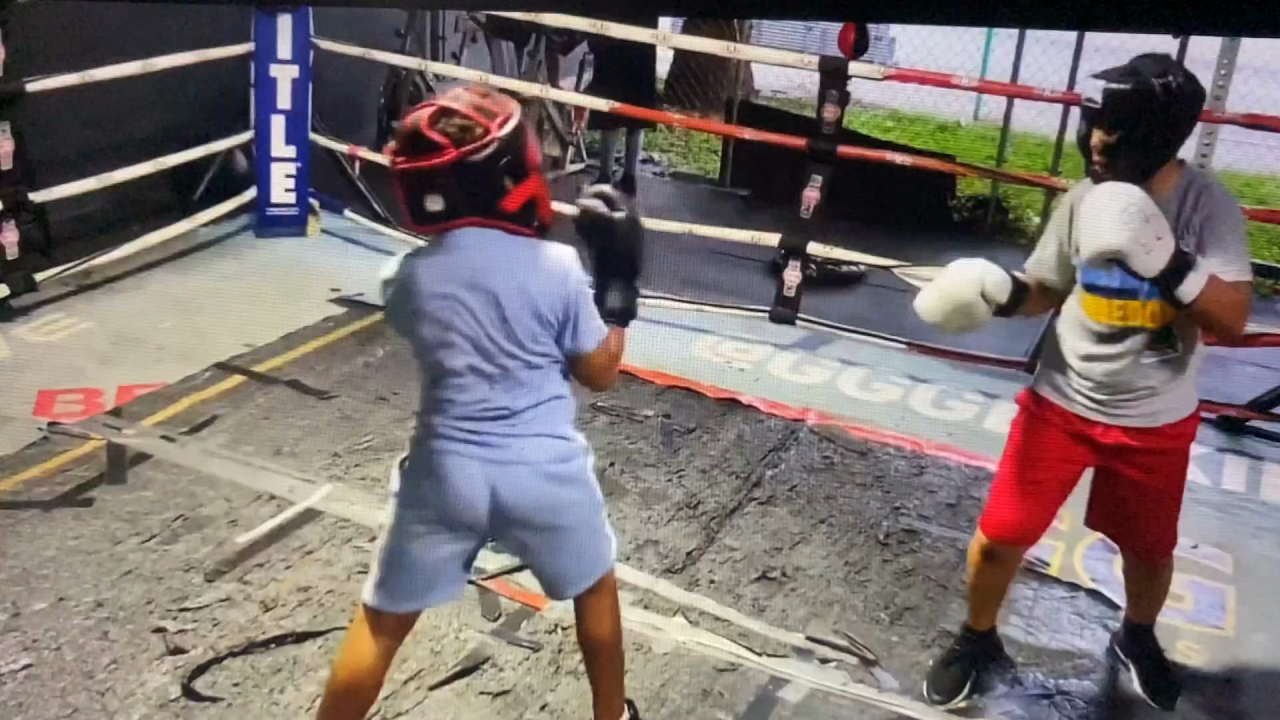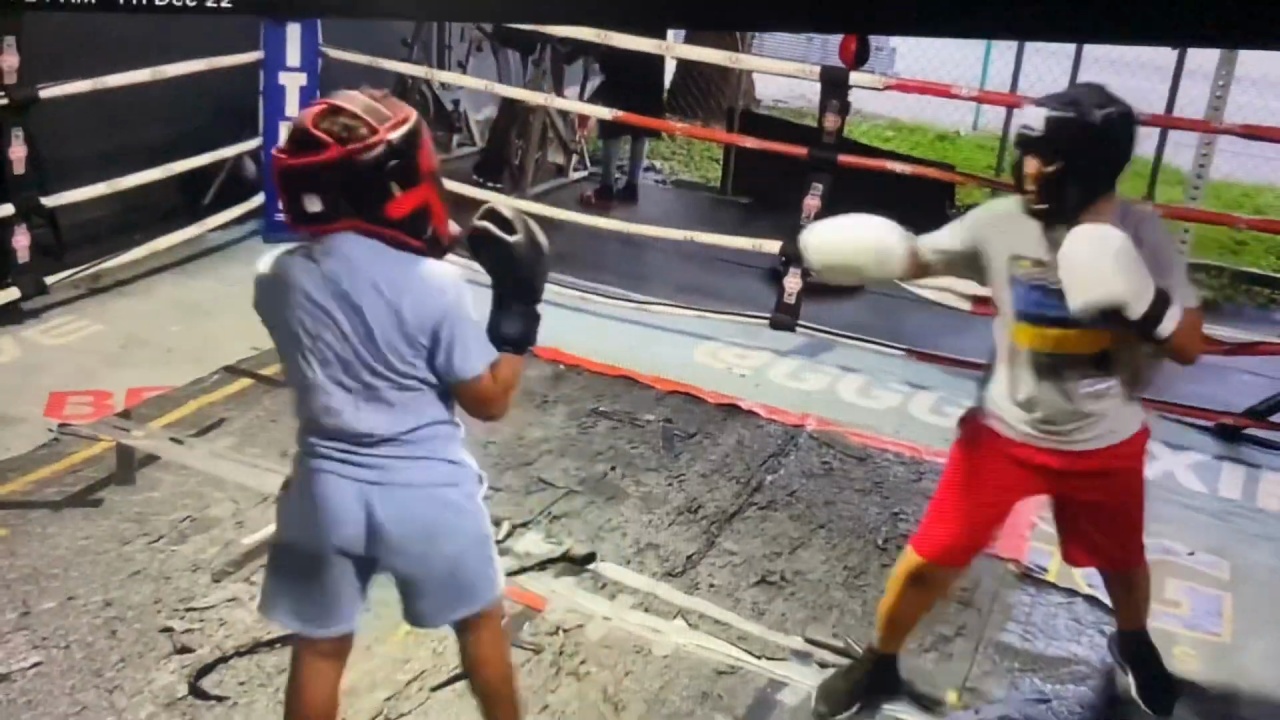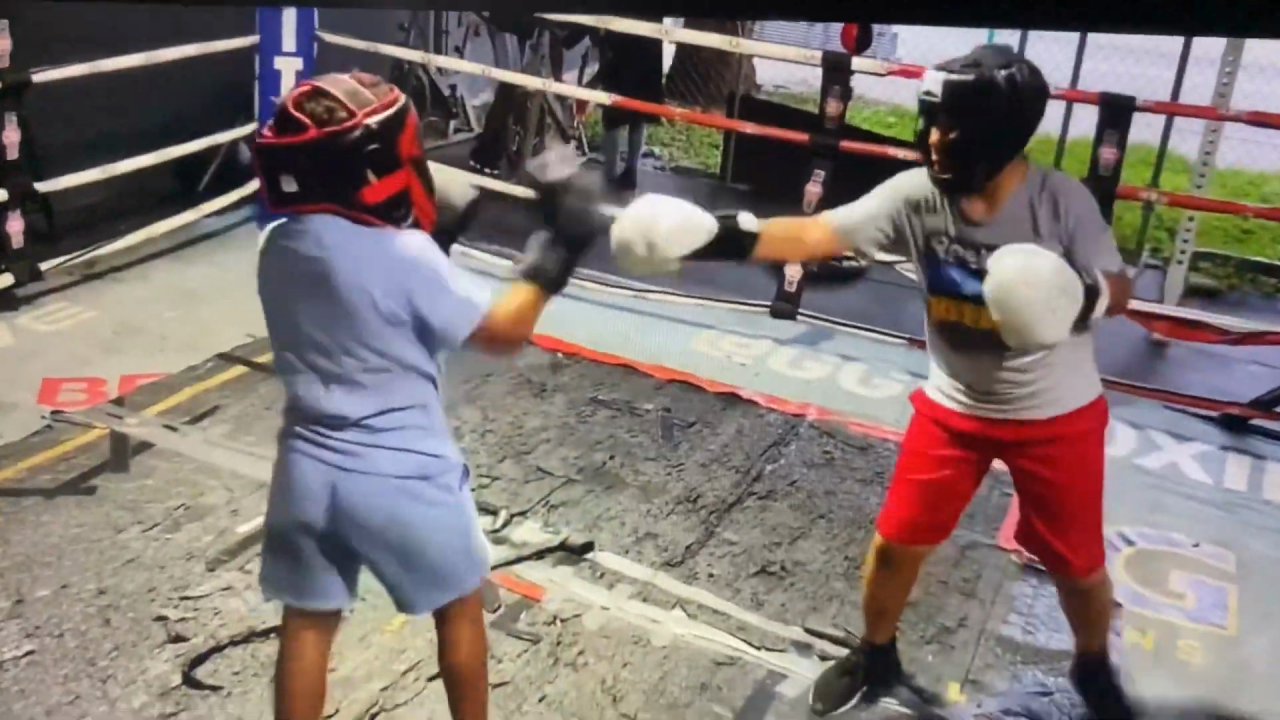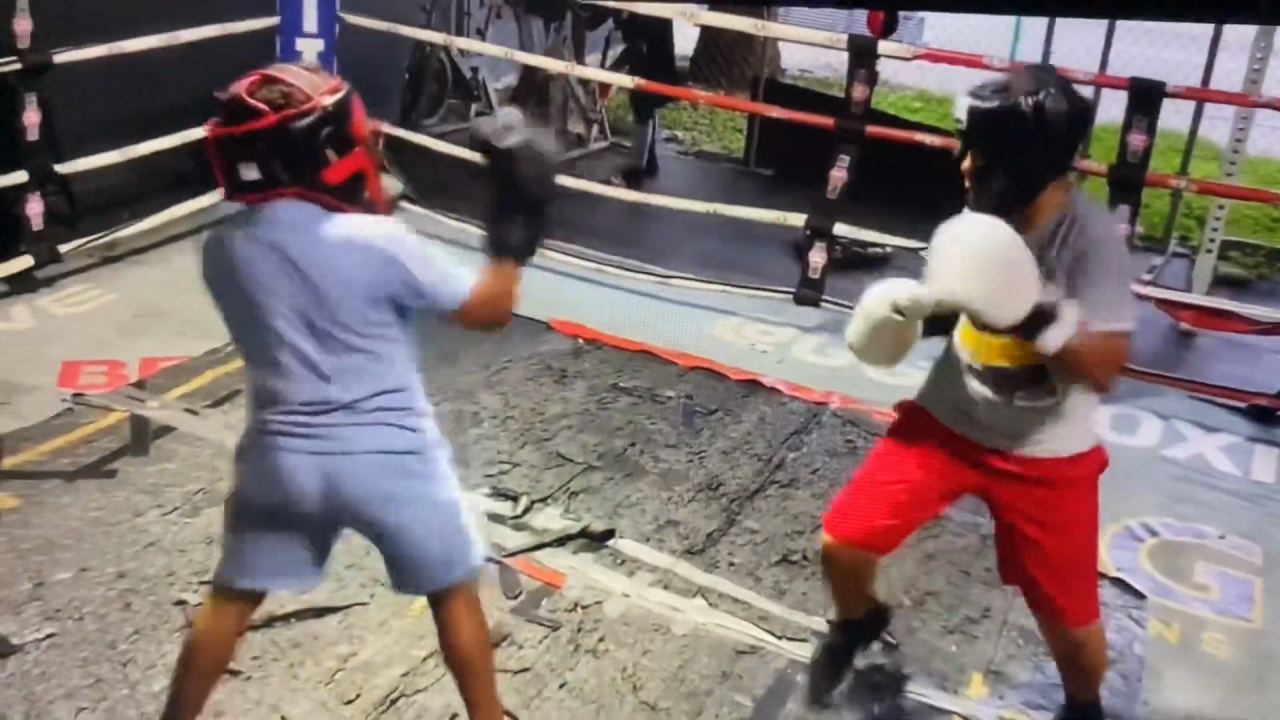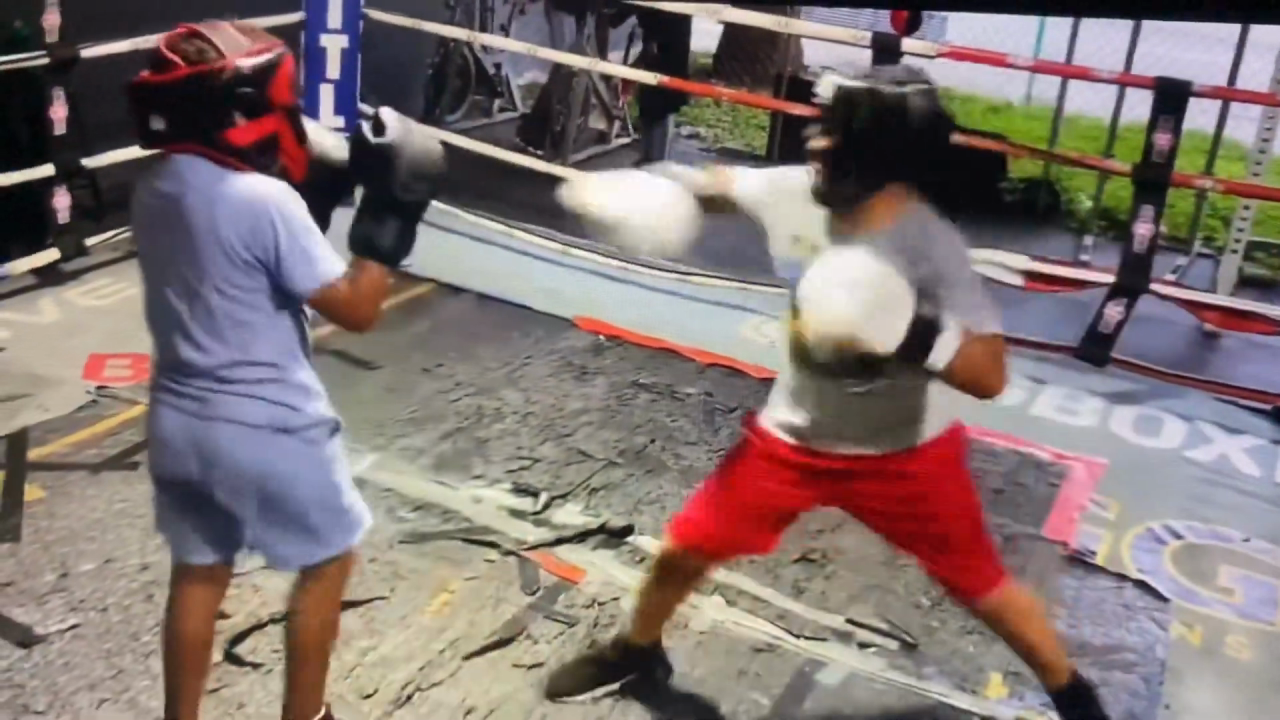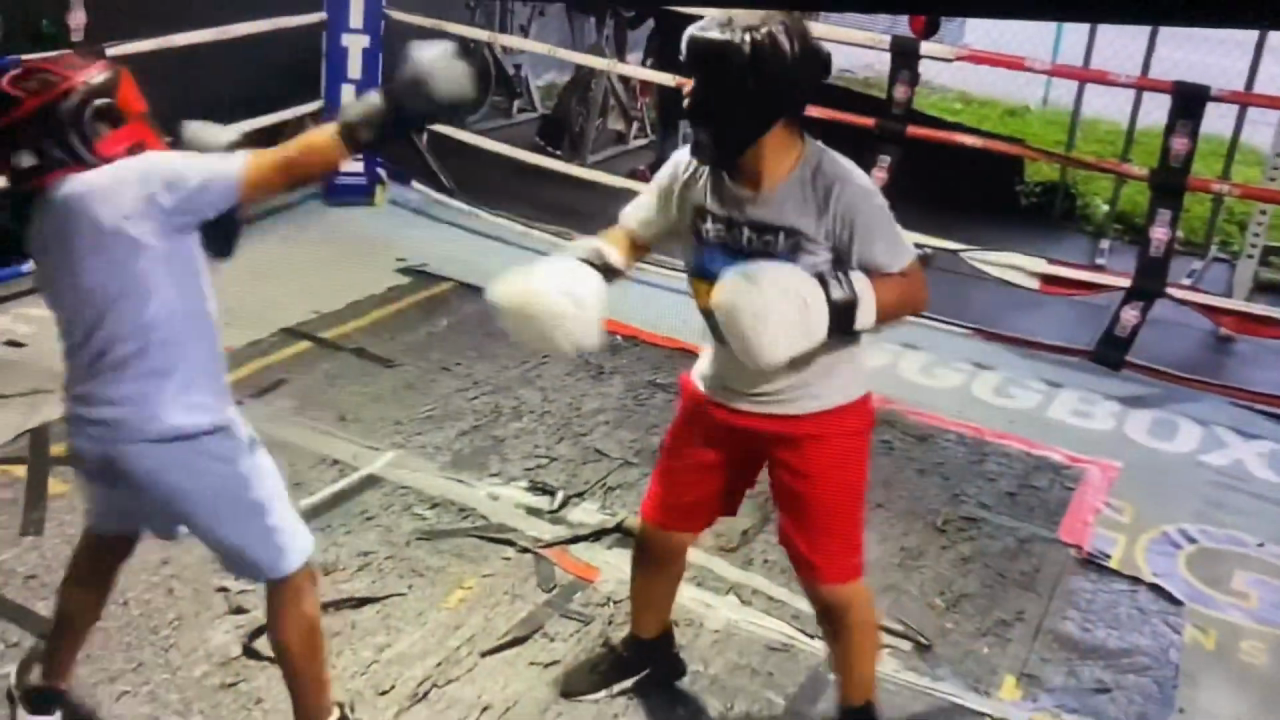
dt=0.3s
person 1, frame 1
left shoulder: (1209, 205)
right shoulder: (1081, 200)
left elbow: (1230, 319)
right elbow: (1042, 288)
left wrist: (1165, 261)
right wrist: (995, 290)
left hip: (1155, 422)
right hip: (1061, 402)
left knee: (1149, 548)
right knee: (999, 536)
left ankle: (1136, 637)
right ankle: (978, 641)
person 1, frame 2
left shoulder: (1141, 235)
right shoulder: (1000, 221)
left elbow: (1189, 344)
right elbow: (922, 256)
left wrist: (1144, 303)
right wrist: (879, 250)
left hip: (1103, 443)
right hip: (1006, 430)
left knee: (1122, 561)
right knee: (929, 560)
left ankle: (1132, 643)
right ankle: (877, 665)
person 1, frame 3
left shoulder: (1060, 202)
right shoulder: (912, 194)
left elbow: (1114, 289)
right elbow: (815, 235)
left wrist: (1083, 297)
right wrist: (714, 231)
left hip: (1058, 416)
right hip: (955, 405)
left knee: (1074, 561)
right knee: (897, 544)
left ankle: (1093, 665)
right ankle: (876, 657)
person 1, frame 4
left shoulder: (1091, 238)
right shoulder: (978, 219)
left elbow: (1103, 367)
left wrist: (1032, 313)
right wrist: (919, 309)
left hip: (1048, 455)
right hip: (945, 421)
left knee: (1066, 611)
right knee: (842, 544)
right ankle: (857, 622)
person 1, frame 5
left shoulder: (930, 248)
right shoulder: (820, 196)
left elbow: (988, 375)
right elbow: (728, 187)
left wrist: (912, 331)
right wrist: (686, 189)
left hip: (902, 448)
right hip: (794, 436)
left knee: (978, 587)
right knee: (681, 553)
right ankle: (636, 650)
person 1, frame 6
left shoulder: (842, 189)
right shoulder: (694, 169)
left elbow: (910, 293)
right elbow: (631, 236)
left wrist: (834, 305)
right wrist: (582, 271)
left hip: (823, 410)
right hip: (720, 397)
left knee: (830, 580)
right knee: (658, 531)
right ankle: (648, 646)
person 2, frame 1
left shoulder: (409, 279)
right shoulder: (554, 267)
right elbow: (601, 373)
right wrist: (620, 275)
left hip: (447, 475)
right hip: (543, 468)
left knee: (382, 622)
right knee: (595, 592)
person 2, frame 2
left shoulder: (277, 279)
right shoulder: (435, 287)
right elbow: (490, 402)
right wrist: (520, 300)
left hip: (328, 493)
right hip: (429, 491)
left knee: (321, 647)
right knee: (479, 619)
person 2, frame 3
left shoulder: (278, 250)
right shoulder: (406, 259)
right elbow: (499, 333)
right wrist: (557, 247)
left hip: (309, 472)
right hip: (404, 476)
left knee: (309, 623)
right knee: (459, 604)
person 2, frame 4
left shoulder: (224, 249)
right shoulder: (377, 244)
right elbow: (491, 310)
right wrist: (521, 216)
left hip: (283, 458)
right hip: (389, 456)
left knee: (234, 594)
right knee: (454, 591)
person 2, frame 5
left shoulder: (151, 191)
right shoulder: (267, 203)
right elbow: (356, 309)
left wrist: (314, 187)
right wrist: (393, 210)
left hip: (180, 421)
right hip: (270, 428)
left knee: (197, 574)
right knee: (325, 564)
person 2, frame 6
right shoulder: (147, 183)
right elbow: (288, 169)
left wrist: (203, 227)
right wrist: (390, 109)
left hip: (96, 428)
right hip: (183, 432)
left knee: (105, 542)
right knee: (290, 577)
